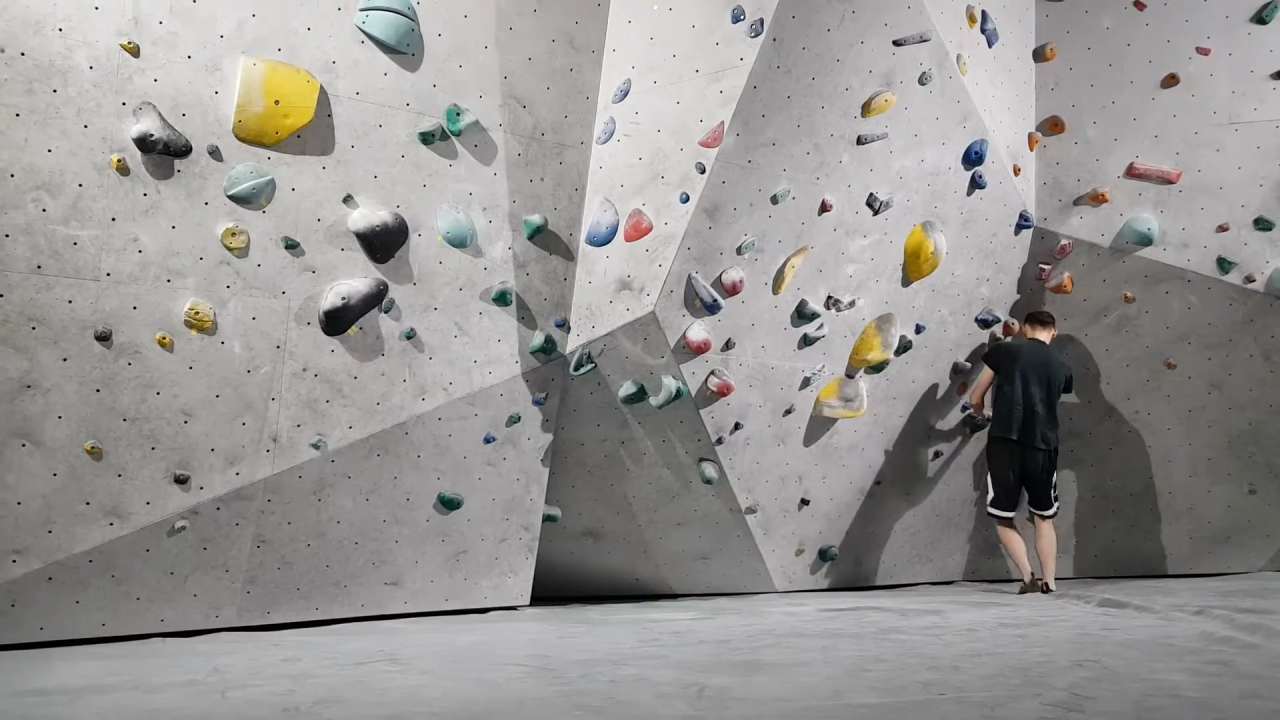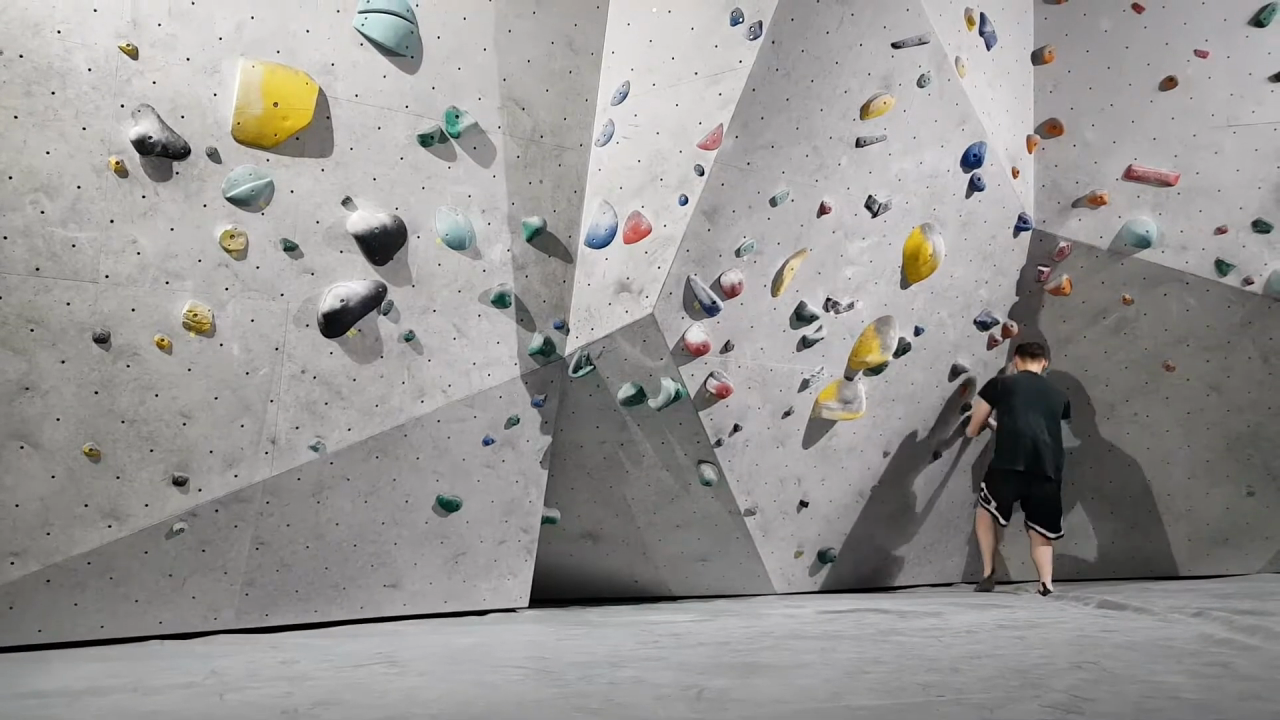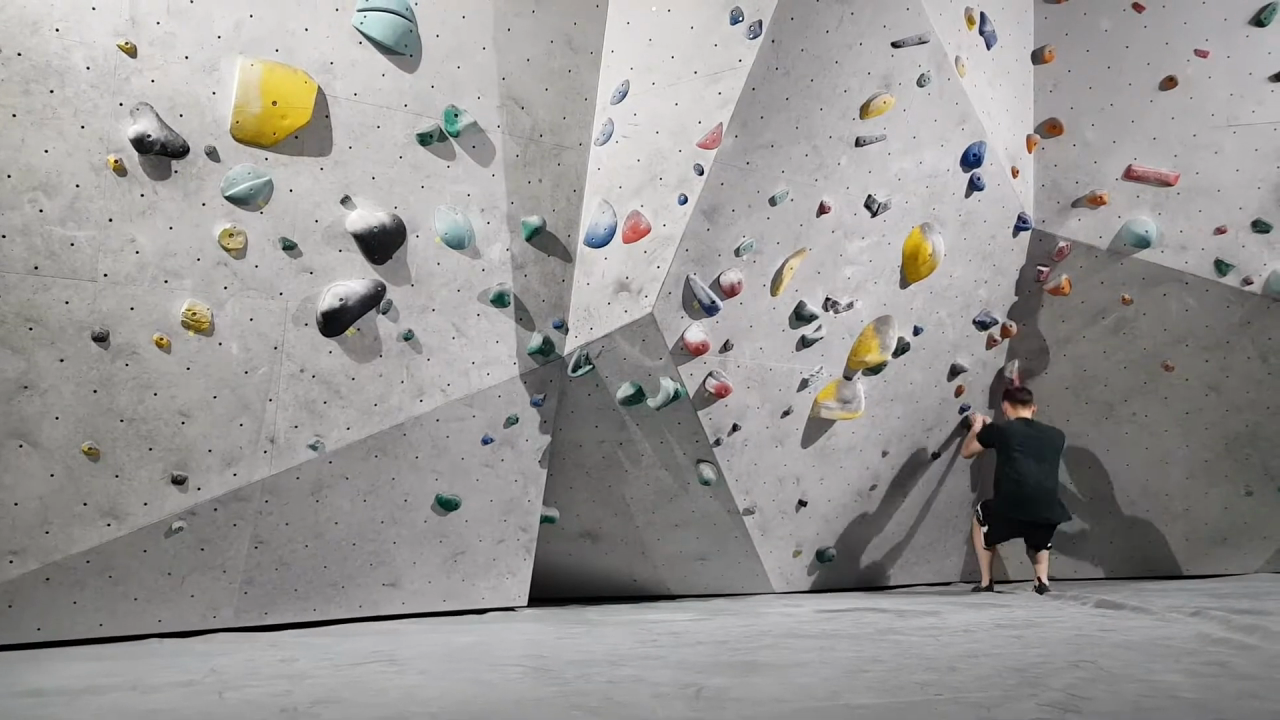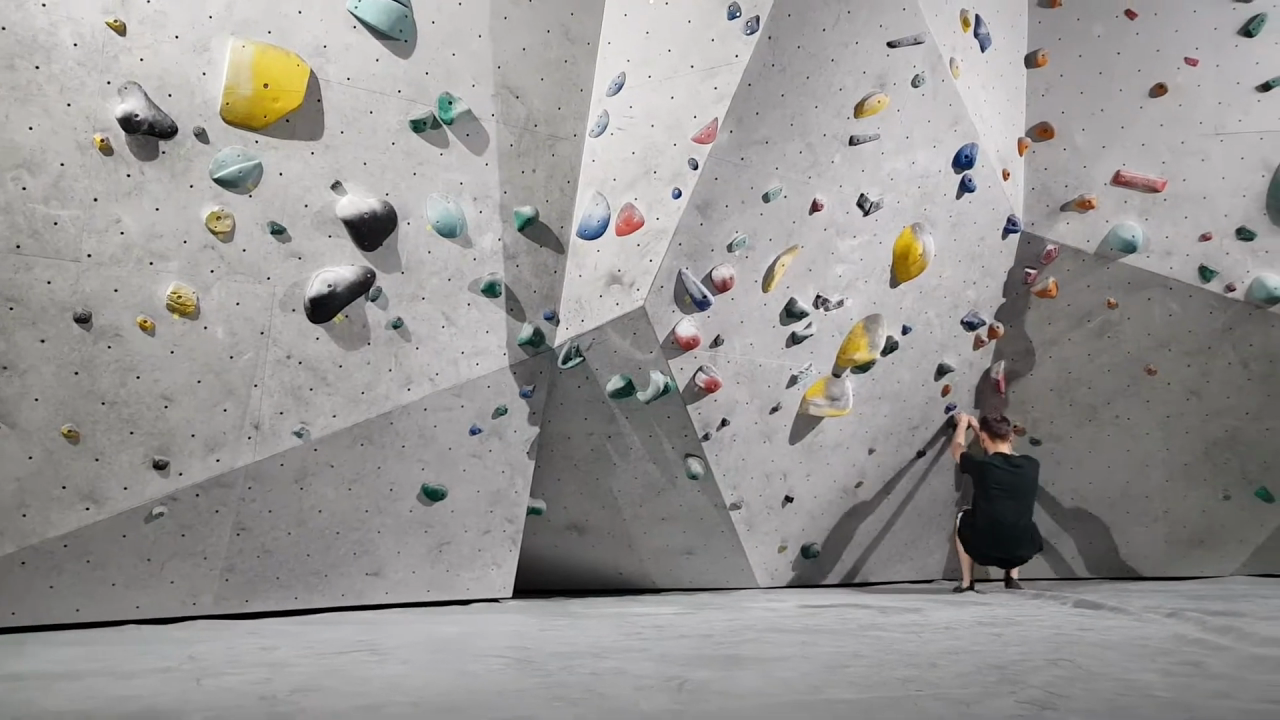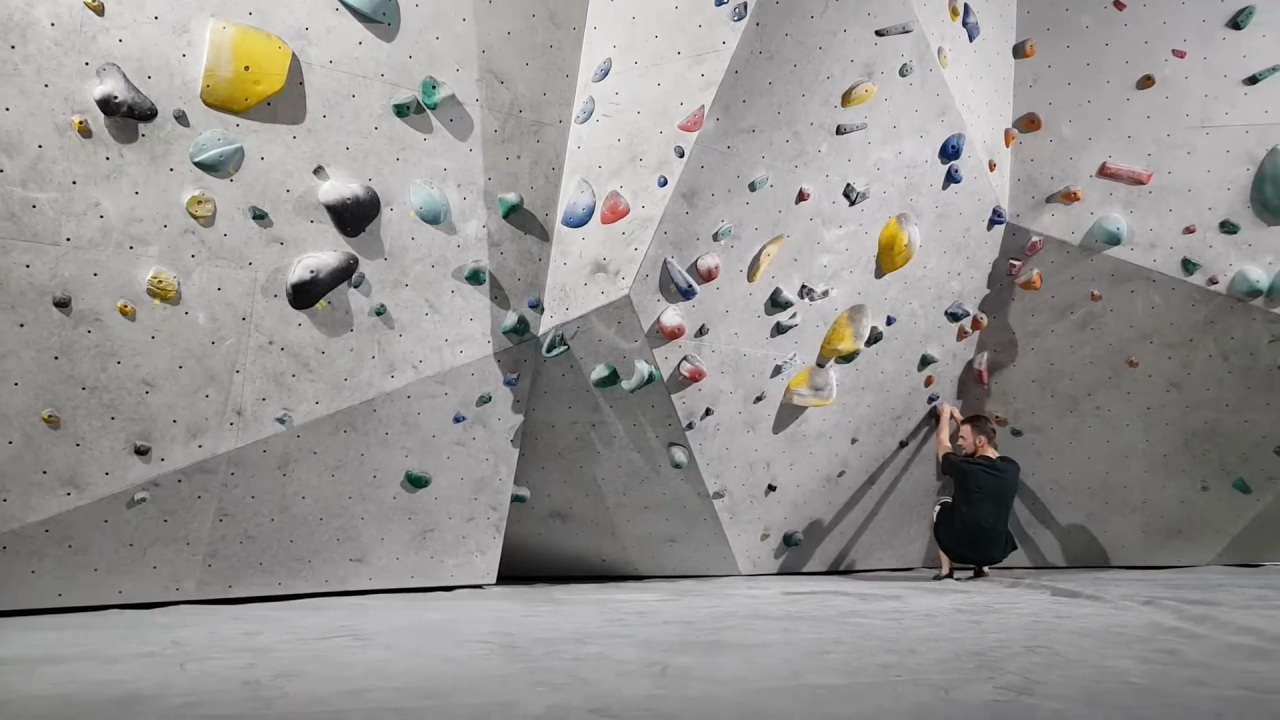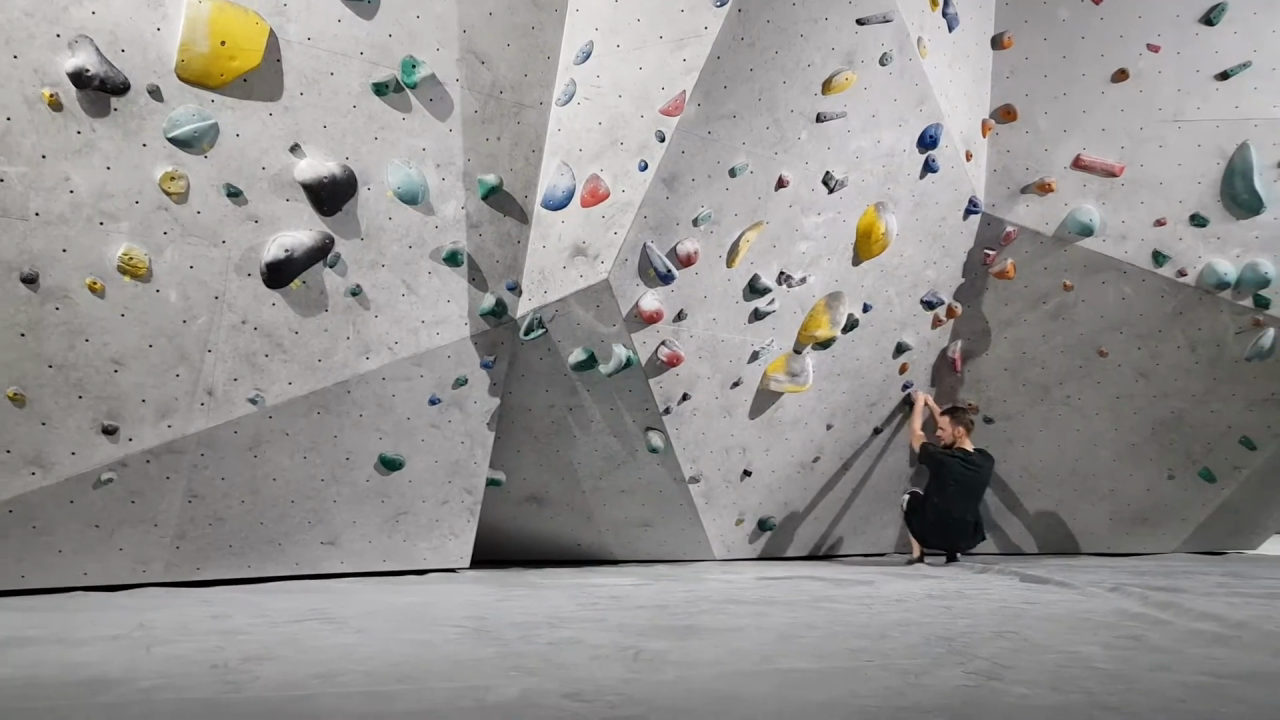
dt=0.3s
person 1, frame 1
left shoulder: (1003, 350)
right shoulder: (1063, 367)
left elbow: (976, 399)
left wrist: (981, 414)
left hip: (1006, 441)
right hip: (1044, 446)
left knee: (1003, 518)
right knee: (1043, 517)
left ankle: (1027, 577)
right ankle: (1049, 584)
person 1, frame 2
left shoulder: (1000, 384)
right shoulder: (1059, 395)
left elbow: (972, 431)
left wrist: (991, 424)
left hip: (1010, 467)
right hip: (1048, 471)
left knee: (985, 509)
right knee: (1039, 531)
left ankle: (988, 573)
right ankle: (1046, 584)
person 1, frame 3
left shoulder: (1000, 431)
right shoulder: (1056, 435)
left elbow: (966, 451)
left wrist: (977, 425)
left hip: (1011, 511)
right hip: (1048, 516)
left knee: (980, 516)
right knee: (1037, 538)
left ankle: (986, 582)
right ankle: (1042, 580)
person 1, frame 4
left shoulder: (981, 465)
right shoulder: (1031, 465)
left elbow: (956, 448)
left wrist: (963, 424)
right wrist: (975, 426)
left hip: (984, 548)
right hip: (1021, 551)
left knee: (963, 518)
left ankle: (967, 583)
right ankle: (1013, 576)
person 1, frame 5
left shoulder: (963, 468)
right shoulder: (1011, 468)
left elbow: (942, 443)
right elbow: (986, 448)
left wrist: (945, 415)
right wrist: (958, 418)
left hip: (960, 550)
right hip: (997, 553)
left knee: (943, 505)
left ankle: (946, 571)
right ankle: (982, 568)
person 1, frame 6
left shoulder: (941, 459)
right shoulder: (986, 461)
left elbow: (915, 432)
left wrist: (919, 402)
right wrist: (931, 405)
left hip: (932, 536)
right hip: (967, 540)
left knee: (911, 496)
left ankle: (917, 555)
right ankle: (954, 553)
